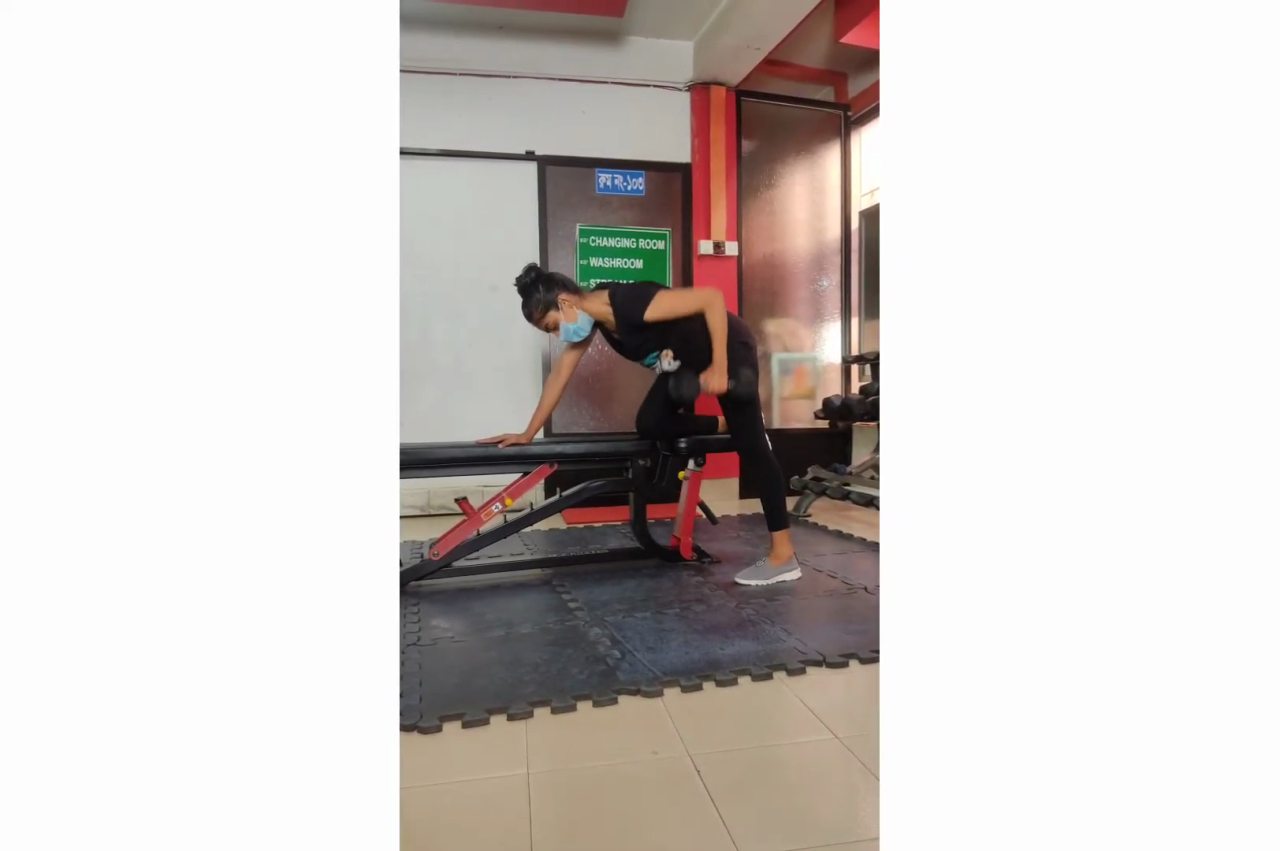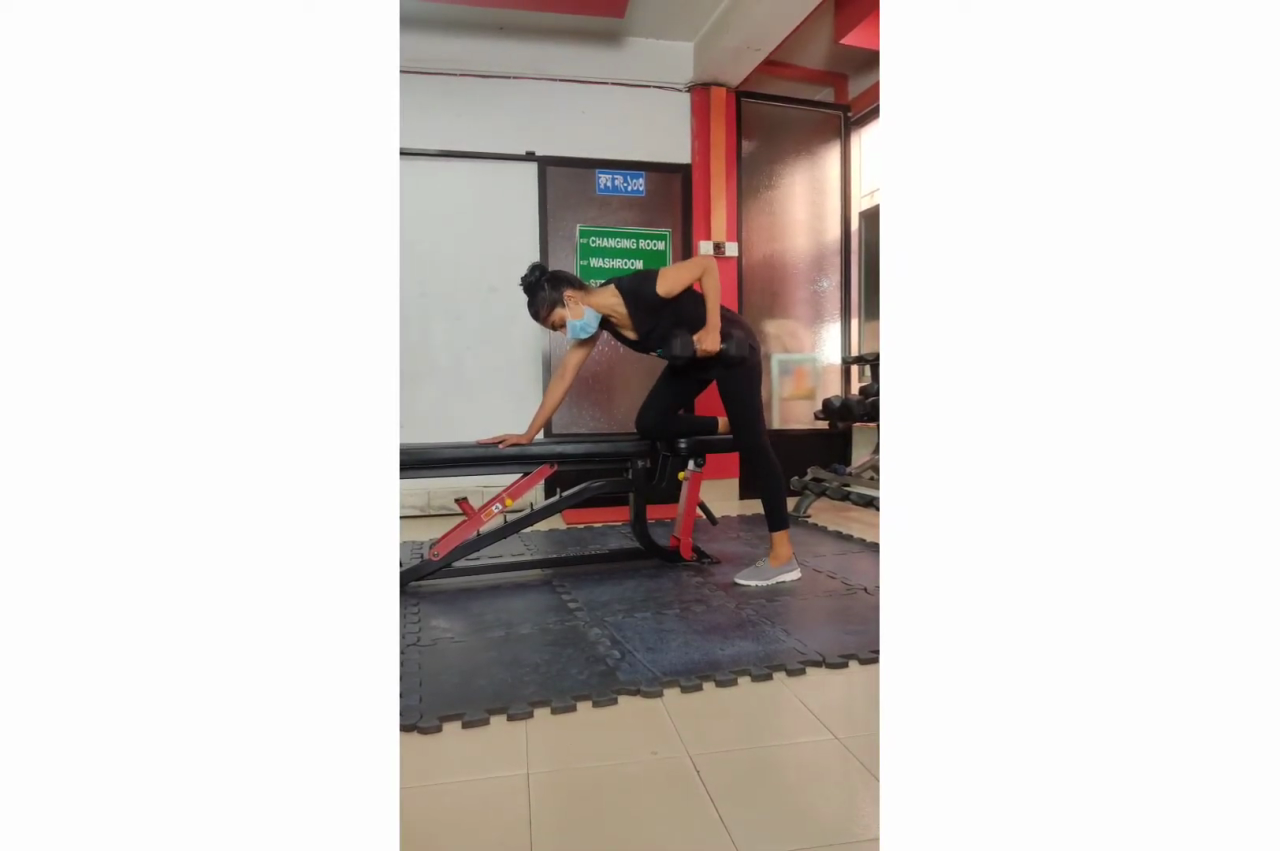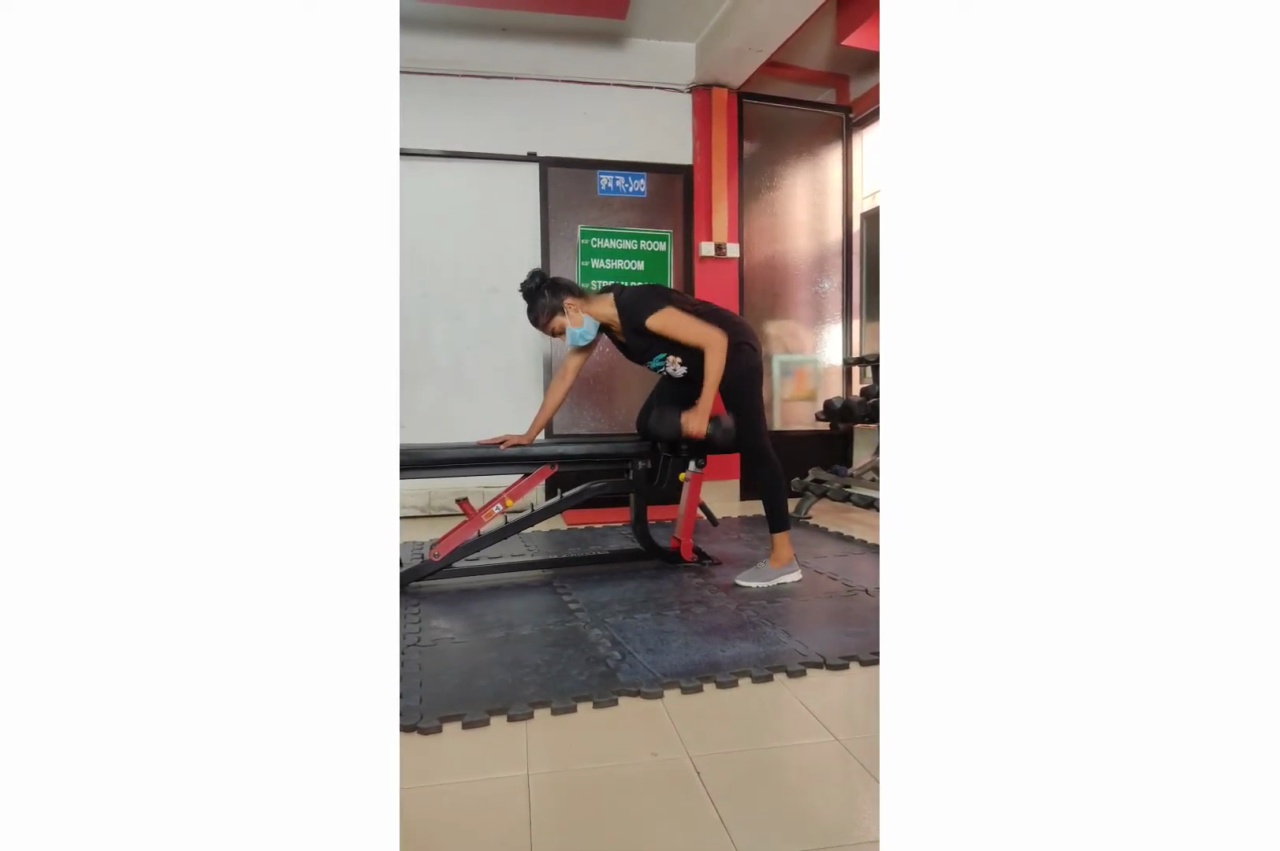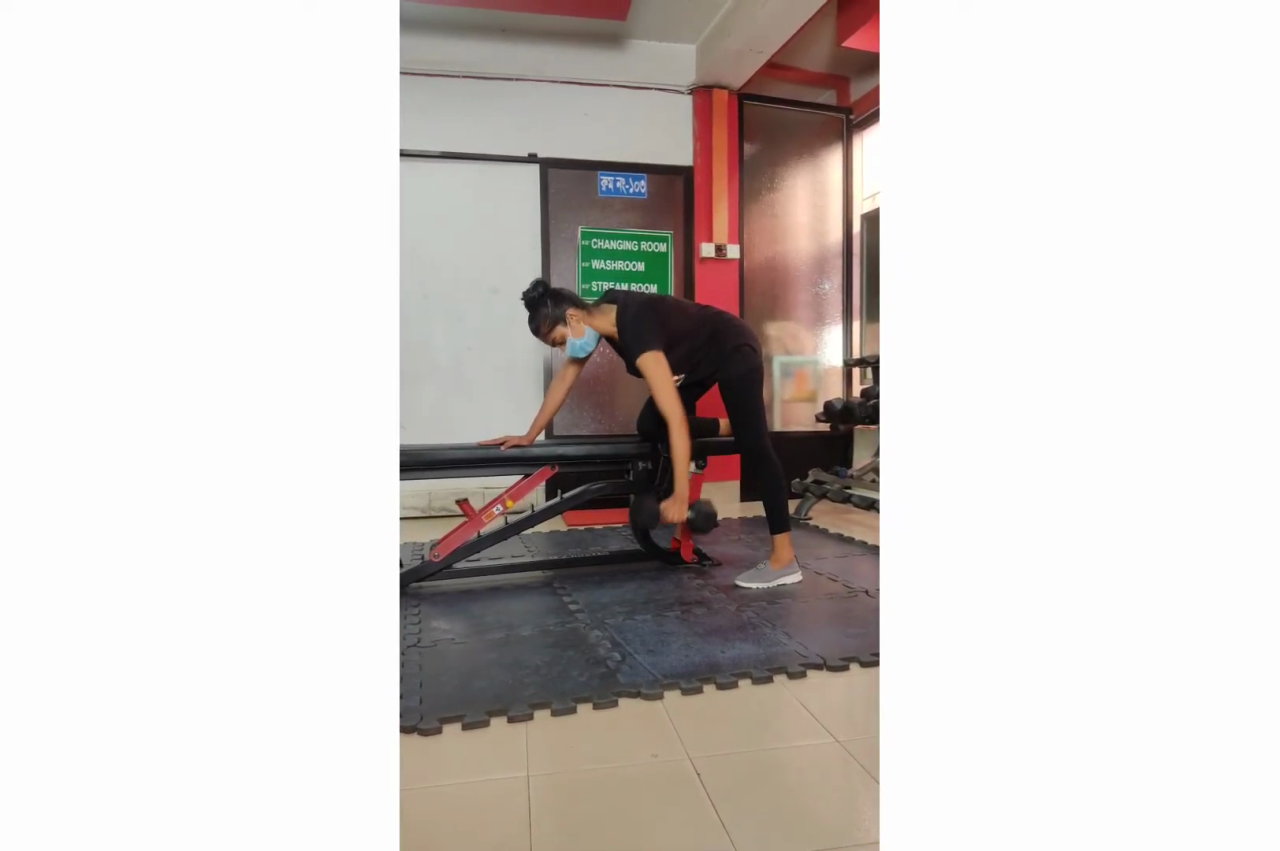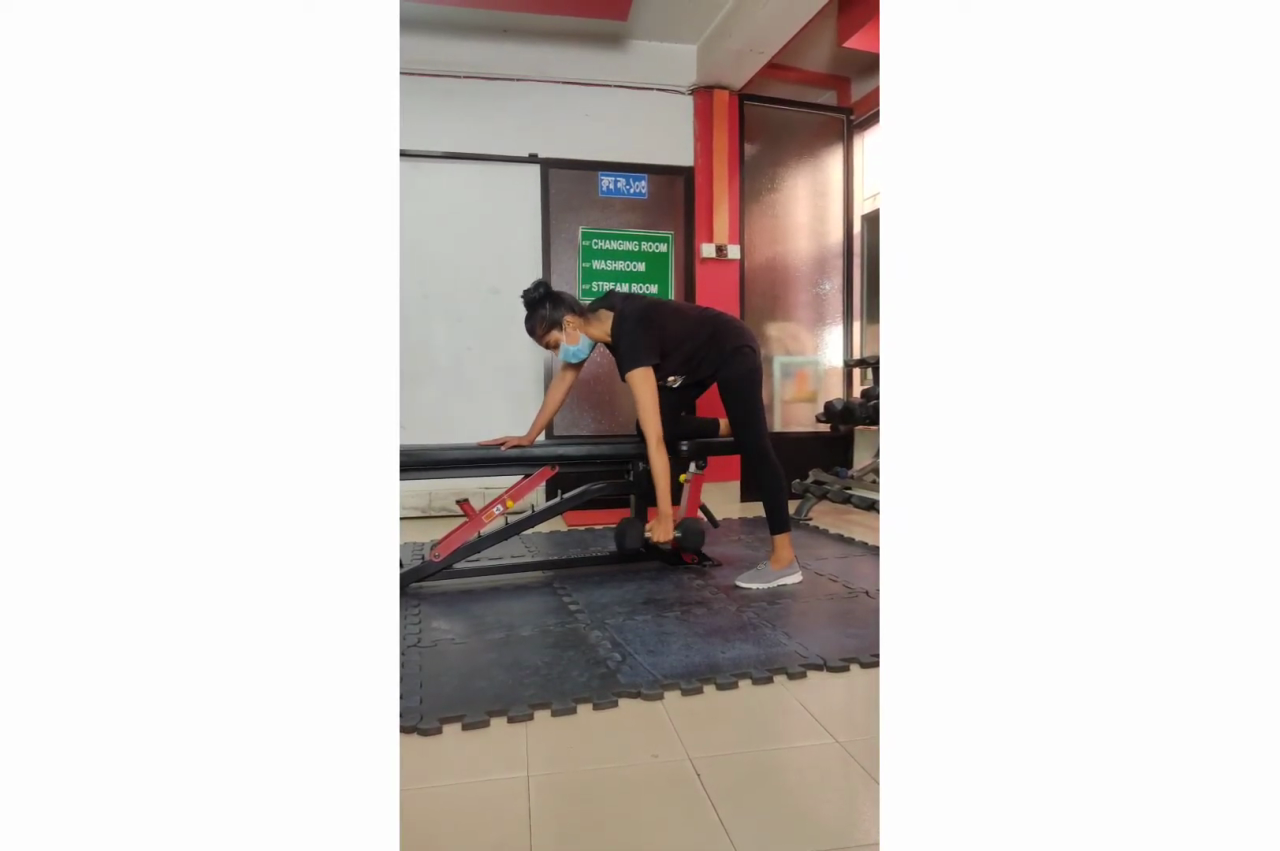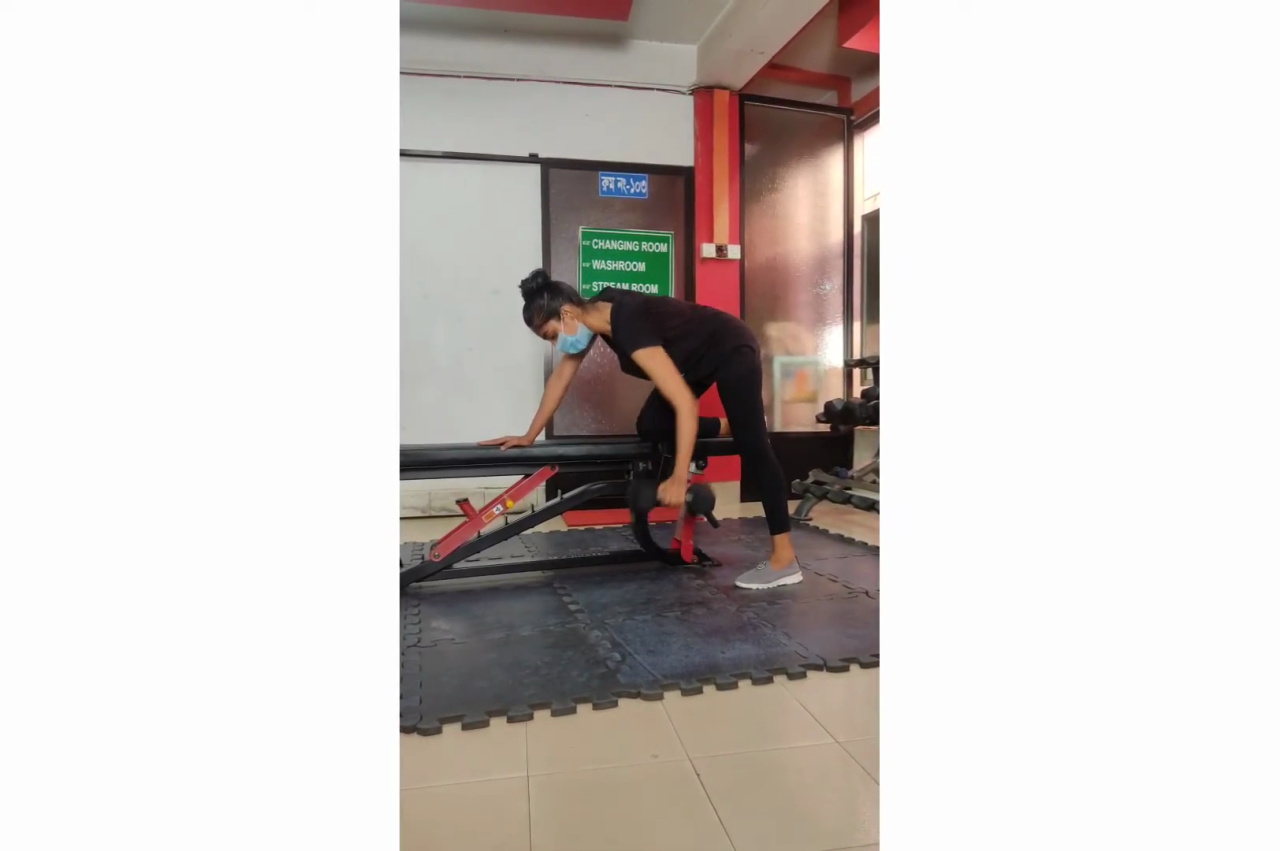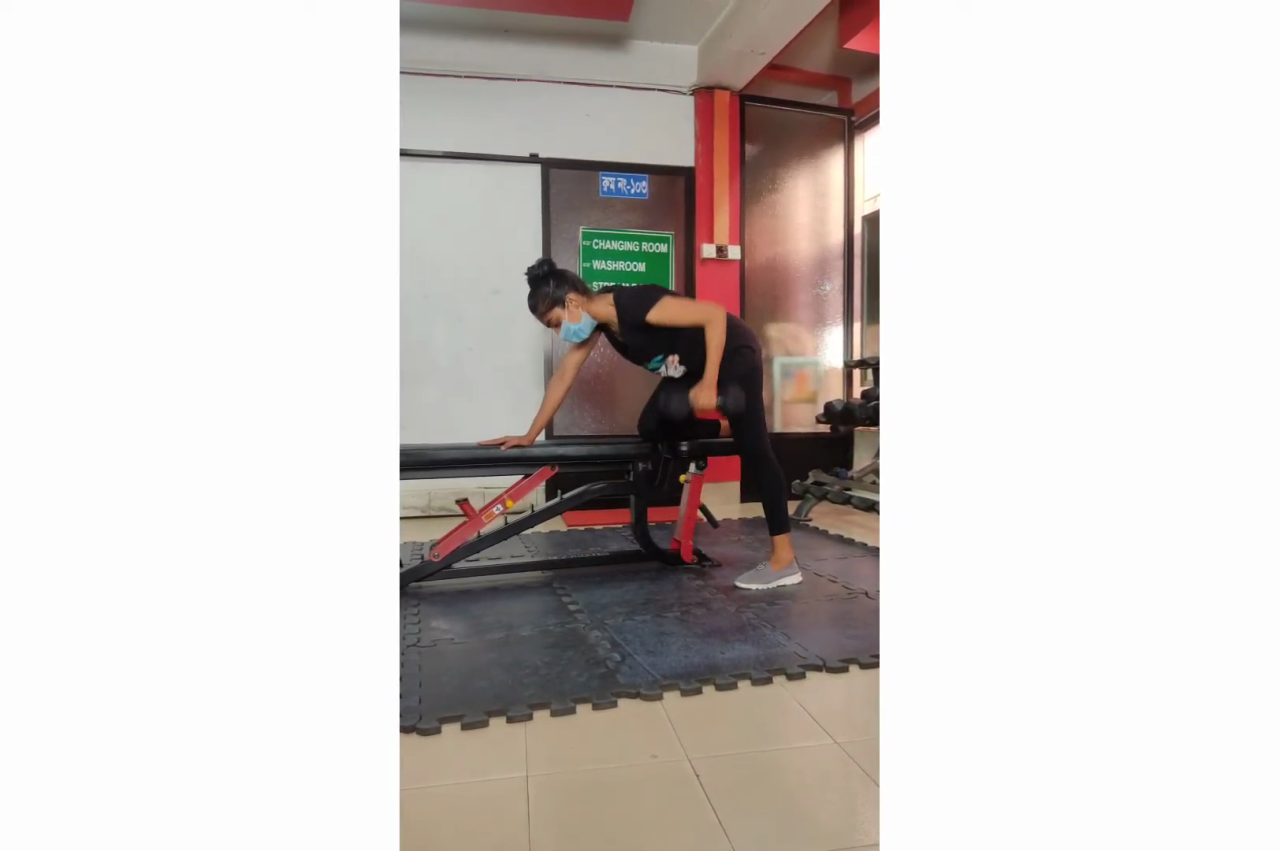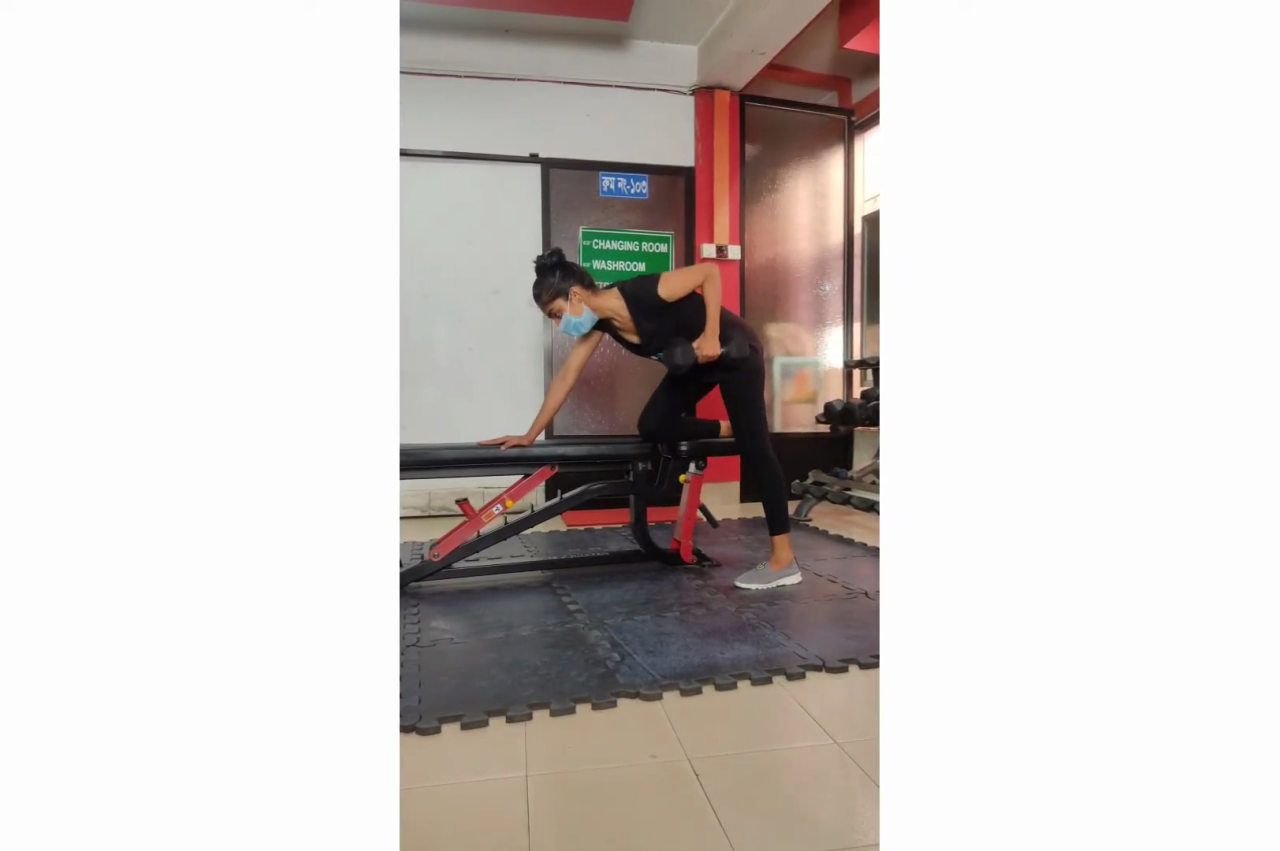
dt=0.3s
person 1, frame 1
left shoulder: (629, 305)
right shoulder: (591, 310)
left elbow: (712, 298)
right elbow: (561, 372)
left wrist: (719, 369)
right wrist: (528, 434)
left hip: (729, 345)
right hip: (690, 355)
left knee: (750, 447)
right knee: (650, 426)
left ankle: (783, 556)
right ankle: (734, 422)
person 1, frame 2
left shoulder: (639, 290)
right shoulder: (597, 312)
left elbow: (706, 263)
right elbow: (566, 372)
left wrist: (712, 330)
right wrist: (529, 434)
right hip: (691, 354)
left knee: (752, 447)
right knee: (650, 425)
left ankle: (783, 557)
right ankle: (731, 425)
person 1, frame 3
left shoulder: (637, 307)
right shoulder: (598, 315)
left elbow: (716, 339)
right elbow: (566, 374)
left wrist: (702, 411)
right wrist: (529, 435)
left hip: (732, 348)
right hip: (692, 361)
left knee: (753, 447)
right knee: (650, 427)
left ankle: (784, 557)
right ankle: (734, 426)
person 1, frame 4
left shoulder: (636, 329)
right shoulder: (599, 314)
left elbow: (676, 418)
right elbow: (565, 377)
left wrist: (680, 495)
right wrist: (530, 436)
left hip: (733, 350)
right hip: (695, 357)
left knee: (754, 449)
right knee: (649, 428)
left ankle: (784, 559)
right ankle: (732, 427)
person 1, frame 5
left shoulder: (631, 340)
right shoulder: (596, 316)
left elbow: (655, 439)
right elbow: (565, 378)
left wrist: (665, 514)
right wrist: (529, 436)
left hip: (732, 351)
right hip: (696, 357)
left knee: (753, 449)
right knee: (656, 423)
left ankle: (784, 559)
right ankle: (732, 427)
person 1, frame 6
left shoulder: (630, 326)
right shoulder: (595, 312)
left elbow: (686, 403)
right elbow: (561, 376)
left wrist: (680, 478)
right wrist: (529, 436)
left hip: (732, 349)
right hip: (695, 357)
left knee: (753, 449)
right knee: (650, 427)
left ankle: (784, 559)
right ankle: (733, 426)
person 1, frame 7
left shoulder: (634, 306)
right shoulder: (597, 313)
left elbow: (714, 315)
right elbow: (564, 375)
left wrist: (709, 384)
right wrist: (530, 436)
left hip: (731, 350)
right hip: (691, 359)
left knee: (753, 450)
right knee: (652, 428)
left ankle: (784, 559)
right ankle: (736, 426)
person 1, frame 8
left shoulder: (642, 294)
right shoulder: (601, 317)
left elbow: (709, 272)
right elbow: (568, 374)
left wrist: (710, 336)
right wrist: (530, 435)
right hip: (693, 358)
left knee: (754, 450)
right knee: (652, 427)
left ankle: (784, 560)
right ankle: (732, 428)
